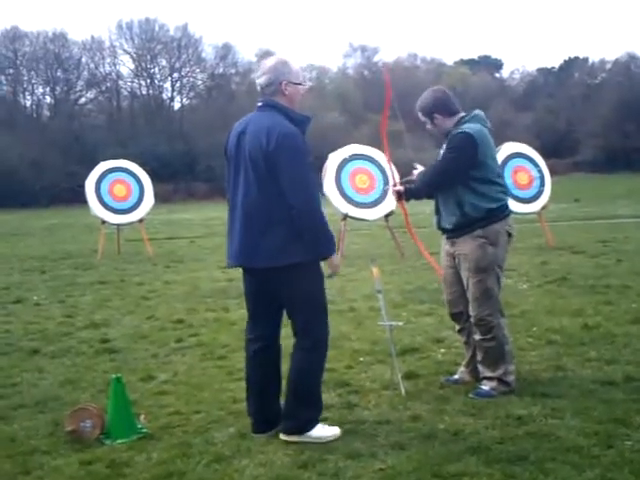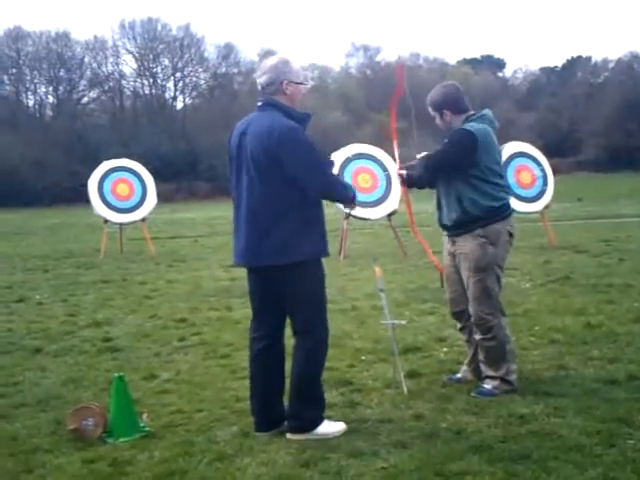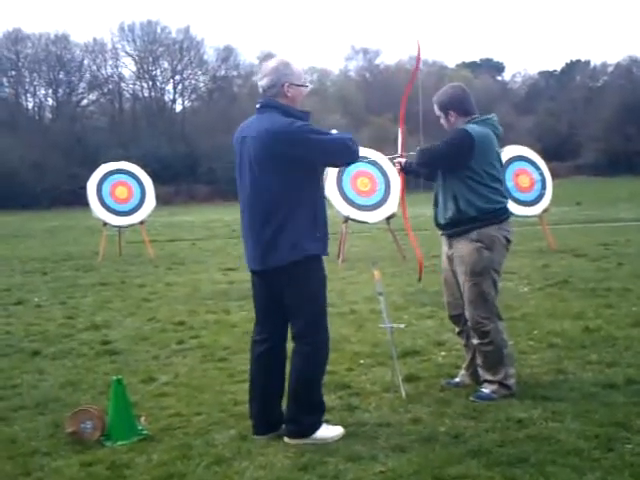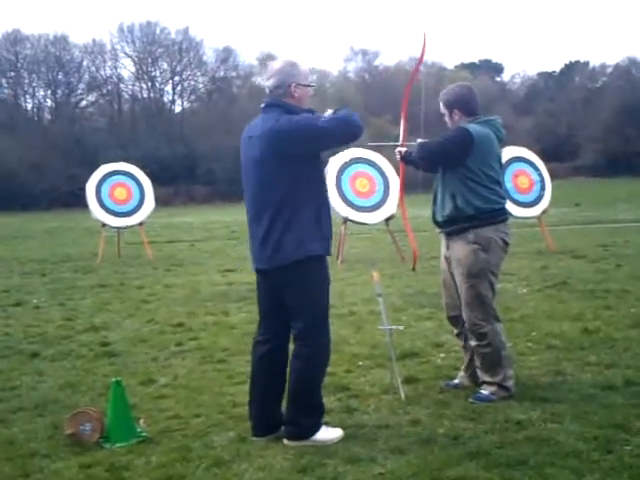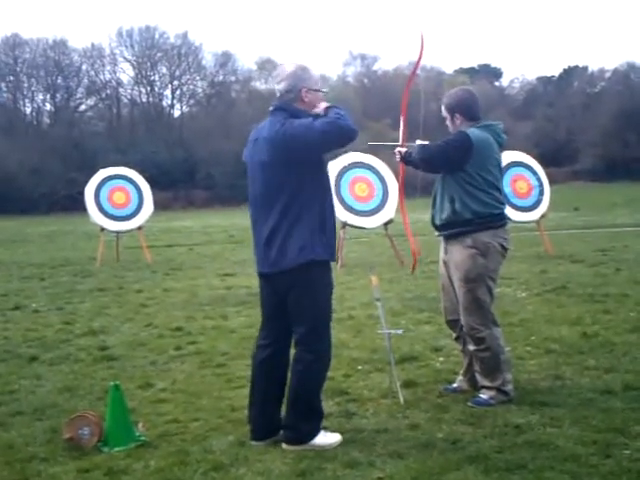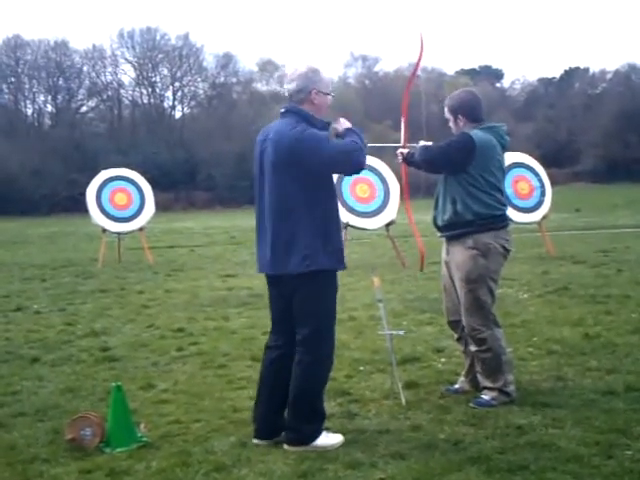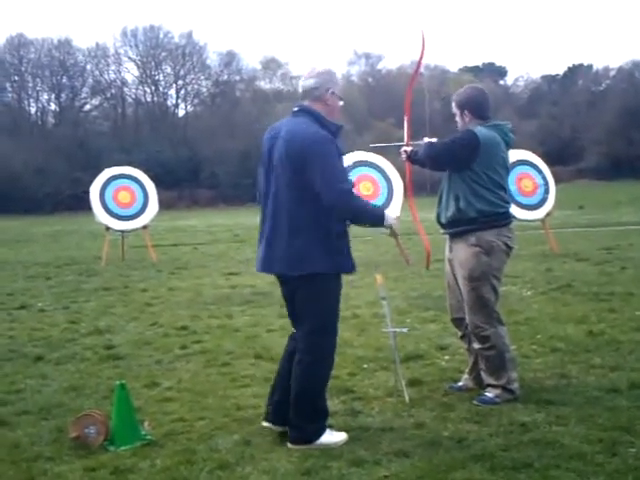
dt=0.2s
person 1, frame 1
left shoulder: (239, 130)
right shoulder: (284, 133)
left elbow: (234, 189)
right elbow: (304, 198)
right wrist: (329, 246)
left hip: (251, 250)
right hip: (290, 252)
left knee: (261, 334)
right knee: (312, 334)
left ankle: (264, 417)
right ankle: (299, 421)
person 1, frame 2
left shoulder: (242, 129)
right shoulder: (285, 131)
right elbow: (321, 181)
right wrist: (349, 195)
left hip: (256, 248)
right hip: (293, 250)
left knee: (265, 333)
right knee: (311, 334)
left ankle: (267, 416)
right ankle: (304, 420)
person 1, frame 3
left shoulder: (246, 131)
right shoulder: (286, 130)
right elbow: (347, 151)
right wrist: (335, 137)
left hip: (262, 251)
right hip: (295, 251)
left knee: (267, 336)
right knee: (310, 338)
left ankle: (265, 419)
right ankle: (302, 425)
person 1, frame 4
left shoulder: (254, 130)
right shoulder: (290, 127)
right elbow: (351, 127)
right wrist: (336, 112)
left hip: (268, 251)
right hip: (299, 252)
left knee: (270, 337)
right knee: (311, 340)
left ankle: (265, 421)
right ankle: (302, 427)
person 1, frame 5
left shoulder: (260, 133)
right shoulder: (293, 131)
right elbow: (345, 129)
right wrist: (327, 110)
left hip: (272, 254)
right hip: (303, 255)
left knee: (272, 341)
right knee: (312, 344)
left ankle: (263, 425)
right ankle: (300, 431)
person 1, frame 6
left shoulder: (269, 134)
right shoulder: (303, 136)
right elbow: (349, 160)
left wrist: (331, 136)
right wrist: (348, 131)
left hip: (278, 256)
right hip: (310, 257)
left knee: (281, 342)
right knee: (314, 345)
left ankle: (267, 425)
right ankle: (302, 432)
person 1, frame 7
left shoulder: (275, 132)
right shoulder: (315, 138)
left elbow: (266, 193)
right elbow: (339, 200)
right wrist: (379, 216)
left hip: (283, 254)
right hip: (314, 257)
left knee: (302, 335)
right knee: (316, 342)
left ankle: (280, 412)
right ankle: (306, 429)
person 2, frame 1
left shoulder: (467, 136)
right shoulder: (460, 136)
left elbow: (438, 178)
right elbow: (444, 181)
left wrist: (412, 183)
right wrist: (410, 189)
left hip: (482, 232)
right hip: (458, 232)
left knee: (484, 310)
right knee: (459, 308)
left ankle: (499, 376)
right ankle: (474, 367)
person 2, frame 2
left shoulder: (469, 135)
right shoulder: (468, 133)
left elbow: (433, 166)
right elbow: (443, 172)
left wrist: (412, 171)
right wrist: (412, 176)
left hip: (483, 231)
right hip: (462, 231)
left knee: (484, 309)
right knee: (461, 307)
left ankle: (501, 375)
right ankle: (476, 366)
person 2, frame 3
left shoulder: (469, 136)
right shoulder: (472, 135)
left elbow: (429, 160)
right elbow: (440, 168)
left wrist: (410, 163)
right wrist: (410, 165)
left hip: (480, 234)
right hip: (460, 234)
left knee: (481, 312)
right knee: (459, 311)
left ankle: (500, 380)
right ankle: (475, 370)
person 2, frame 4
left shoulder: (469, 135)
right shoulder: (475, 135)
left elbow: (429, 155)
right elbow: (439, 161)
left wrist: (411, 152)
right wrist: (410, 155)
left hip: (478, 235)
right hip: (460, 234)
left knee: (479, 313)
right knee: (458, 311)
left ankle: (499, 381)
right ankle: (473, 372)
person 2, frame 5
left shoulder: (468, 140)
right shoulder: (476, 139)
left elbow: (429, 157)
right elbow: (439, 161)
left wrist: (410, 152)
right wrist: (409, 155)
left hip: (477, 240)
right hip: (459, 238)
left knee: (477, 318)
right knee: (457, 316)
left ankle: (498, 385)
right ankle: (472, 376)
person 2, frame 6
left shoulder: (472, 141)
right shoulder: (479, 142)
left elbow: (432, 158)
right elbow: (440, 160)
left wrist: (416, 152)
right wrist: (411, 156)
left hip: (478, 241)
right hip: (461, 239)
left knee: (478, 318)
right knee: (459, 316)
left ankle: (499, 386)
right ankle: (474, 377)
person 2, frame 7
left shoulder: (476, 139)
right shoulder: (484, 139)
left elbow: (436, 155)
right elbow: (445, 159)
left wrist: (421, 149)
right wrist: (415, 155)
left hip: (481, 238)
right hip: (465, 237)
left knee: (482, 316)
right knee: (463, 314)
left ankle: (503, 384)
right ankle: (478, 374)
